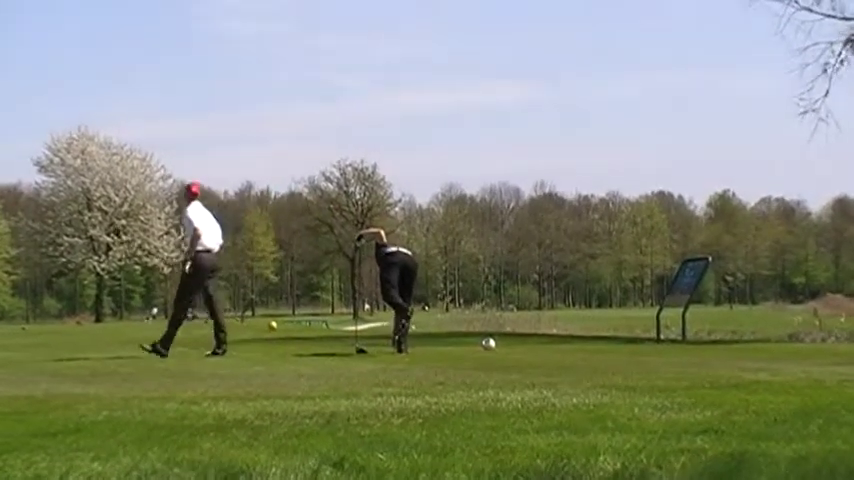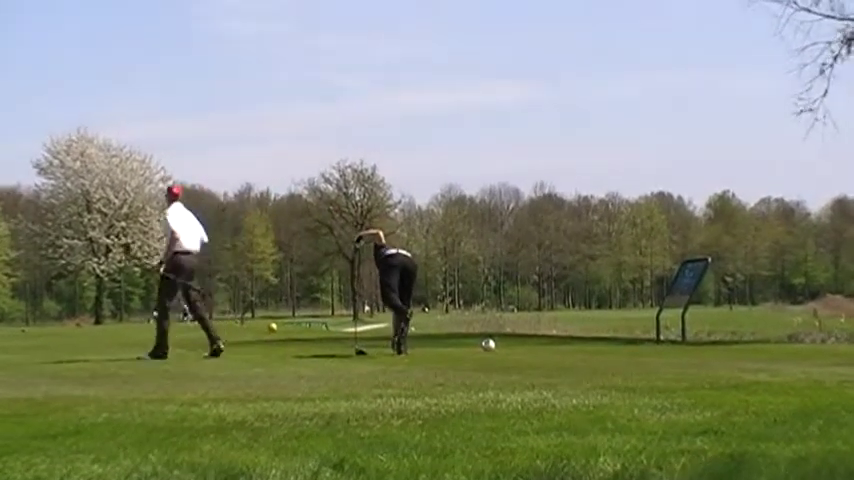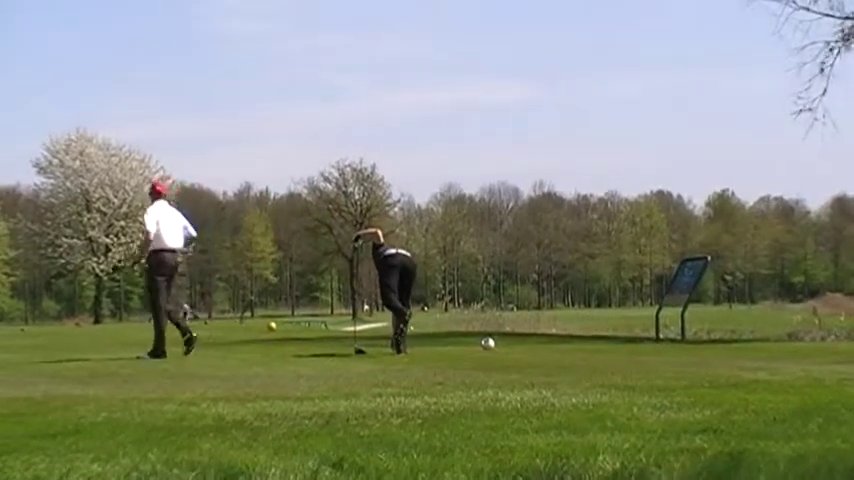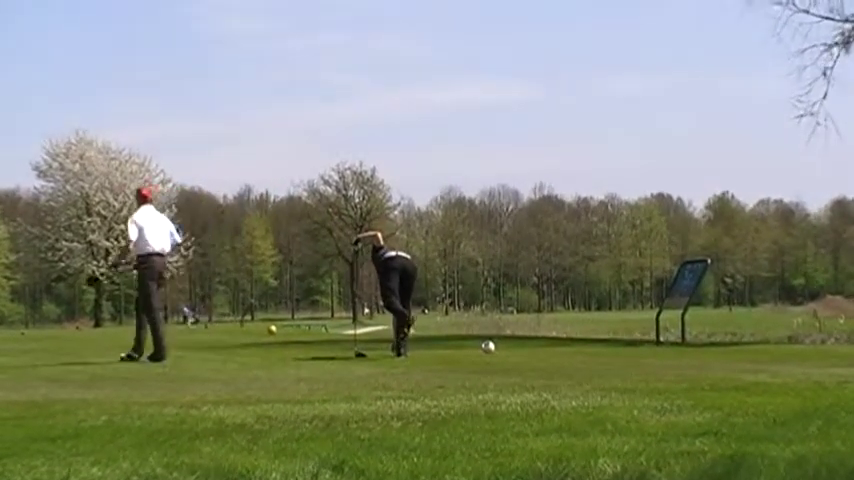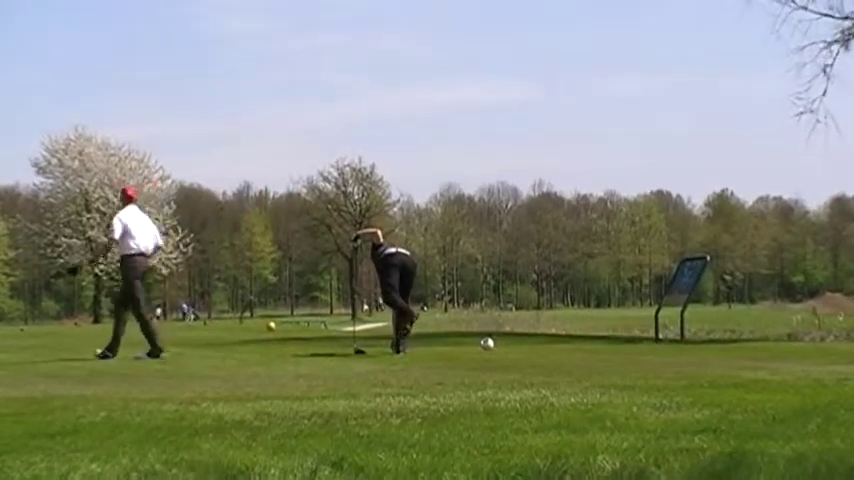
dt=0.2s
person 1, frame 1
left shoulder: (191, 211)
right shoulder: (207, 213)
left elbow: (198, 233)
right elbow: (219, 241)
left wrist: (188, 258)
left hip: (198, 260)
right hip: (210, 258)
left knee: (181, 304)
right knee: (211, 303)
left ankle: (163, 346)
right ankle: (220, 345)
person 1, frame 2
left shoulder: (171, 212)
right shoulder: (189, 214)
left elbow: (175, 235)
right elbow: (203, 239)
left wrist: (164, 260)
left hip: (176, 260)
right hip: (191, 260)
left knee: (164, 305)
right knee: (194, 303)
left ankle: (160, 350)
right ankle: (214, 340)
person 1, frame 3
left shoulder: (152, 211)
right shoulder: (175, 212)
left elbow: (149, 236)
right elbow: (192, 235)
left hip: (158, 257)
right hip: (174, 258)
left knee: (158, 303)
right knee: (165, 302)
left ankle: (159, 349)
right ankle: (186, 333)
person 1, frame 4
left shoulder: (137, 217)
right shoulder: (161, 217)
left elbow: (130, 243)
right elbow: (177, 241)
left hip: (147, 263)
right hip: (161, 262)
left knee: (151, 308)
right knee: (142, 306)
left ankle: (160, 352)
right ankle: (137, 351)
person 1, frame 5
left shoulder: (121, 216)
right shoulder: (144, 218)
left elbow: (112, 240)
right elbow: (158, 244)
left hip: (129, 262)
right hip: (143, 262)
left knee: (137, 307)
right knee: (121, 305)
left ankle: (155, 348)
right ankle: (112, 349)
person 2, frame 1
left shoulder: (383, 249)
left elbow: (380, 232)
left wrist: (362, 235)
left hip: (392, 259)
right hip: (410, 260)
left knee: (388, 292)
right knee: (405, 300)
left ankle: (404, 309)
right ankle: (402, 343)
person 2, frame 2
left shoulder: (381, 251)
left elbow: (379, 233)
left wrist: (361, 236)
left hip: (392, 261)
right hip: (410, 262)
left knee: (388, 295)
right knee: (404, 303)
left ankle: (404, 312)
right ankle: (402, 345)
person 2, frame 3
left shoulder: (380, 249)
left elbow: (377, 232)
left wrist: (359, 235)
left hip: (391, 261)
right hip: (409, 261)
left knee: (388, 296)
right knee: (404, 302)
left ankle: (403, 313)
right ankle: (401, 344)
person 2, frame 4
left shoulder: (379, 252)
left elbow: (377, 235)
left wrist: (359, 238)
left hip: (392, 264)
right hip: (409, 264)
left knee: (389, 299)
right knee: (404, 304)
left ankle: (406, 317)
right ankle: (401, 347)
person 2, frame 5
left shoulder: (378, 250)
left elbow: (377, 232)
left wrist: (359, 235)
left hip: (391, 260)
right hip: (409, 261)
left knee: (389, 295)
right knee: (402, 300)
left ankle: (409, 313)
right ankle: (400, 343)
